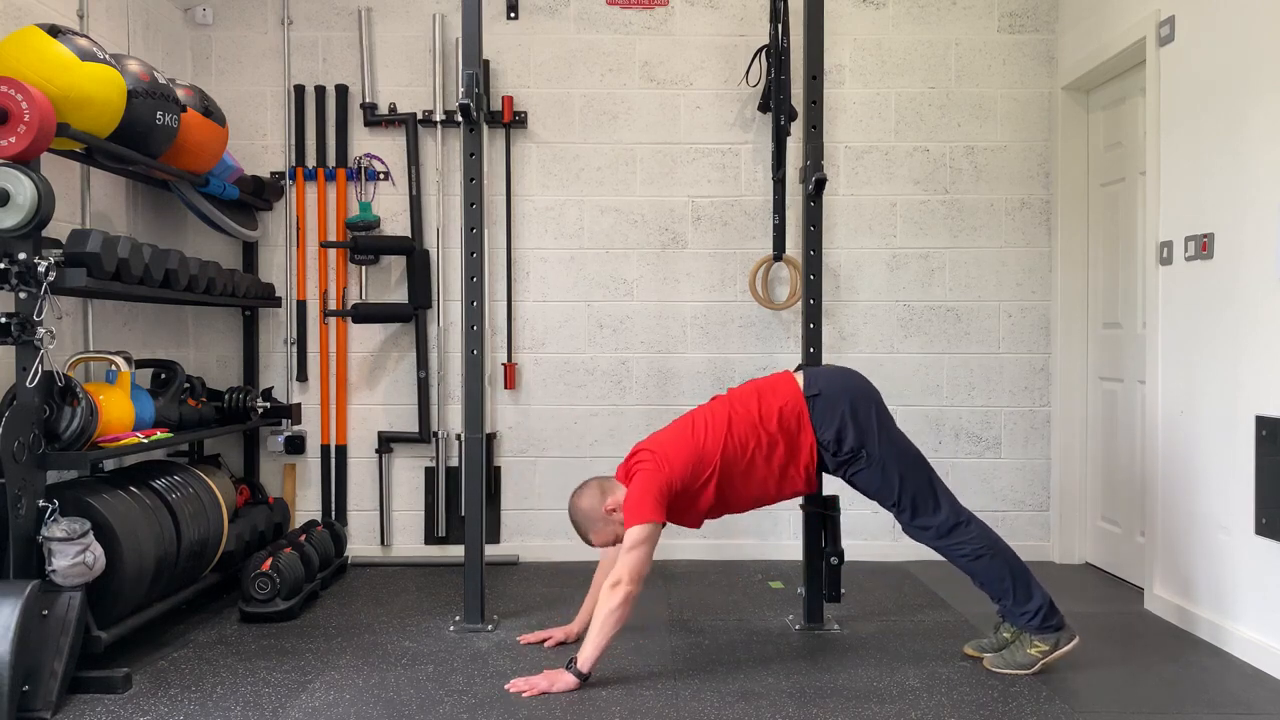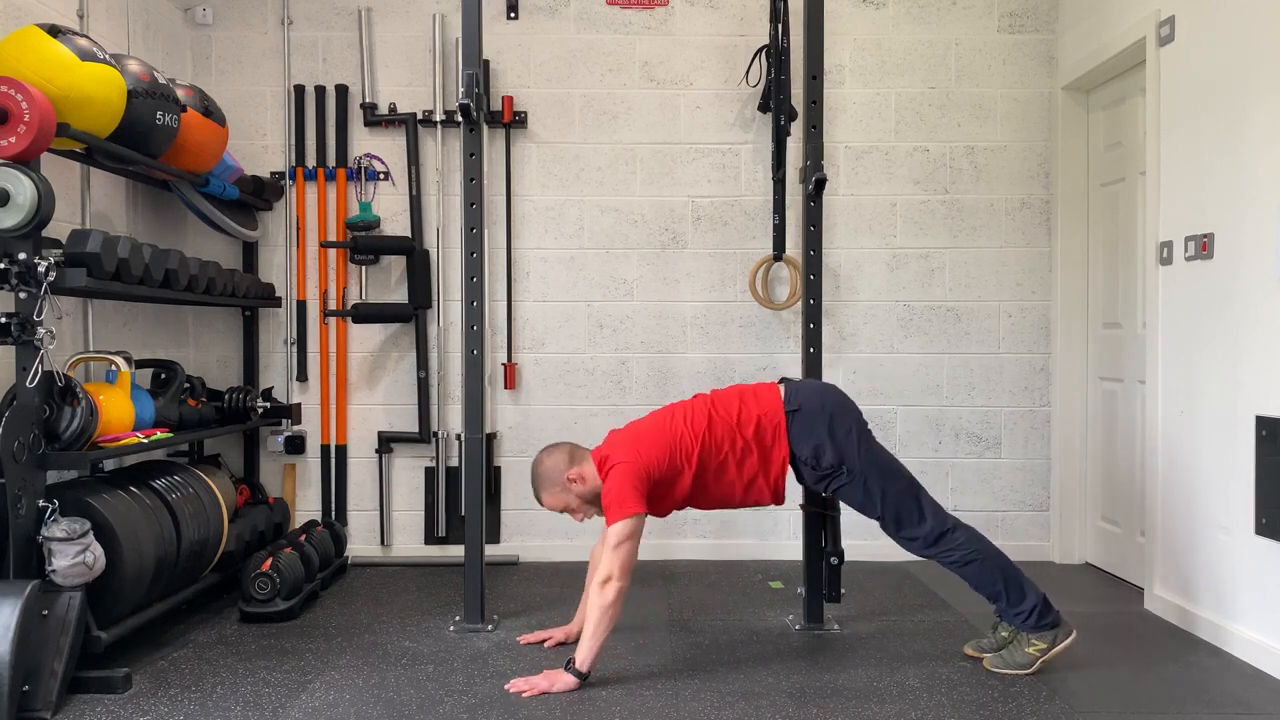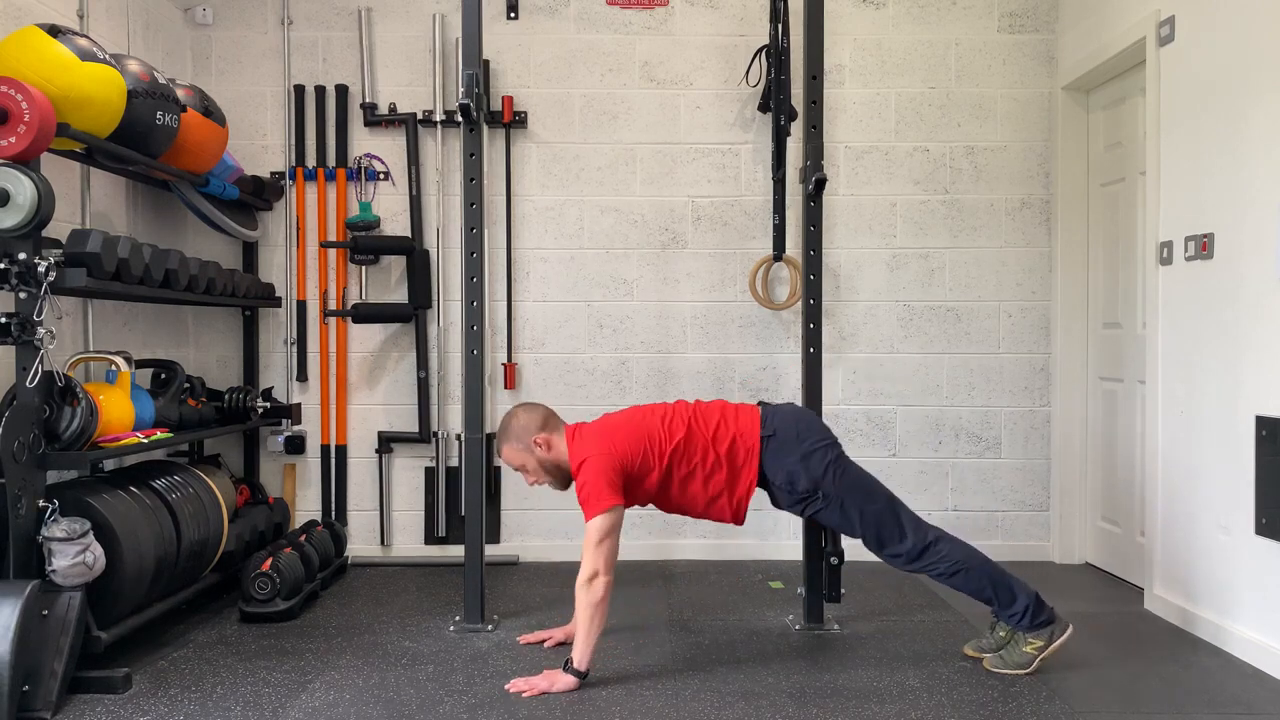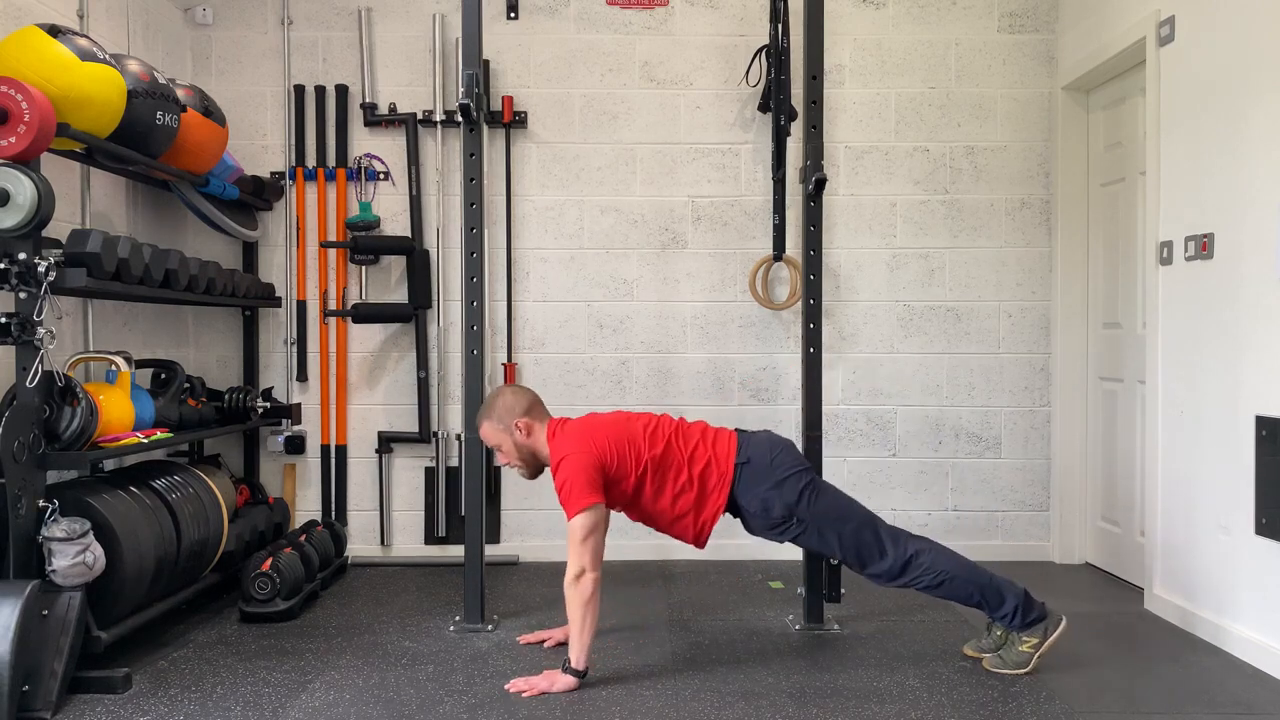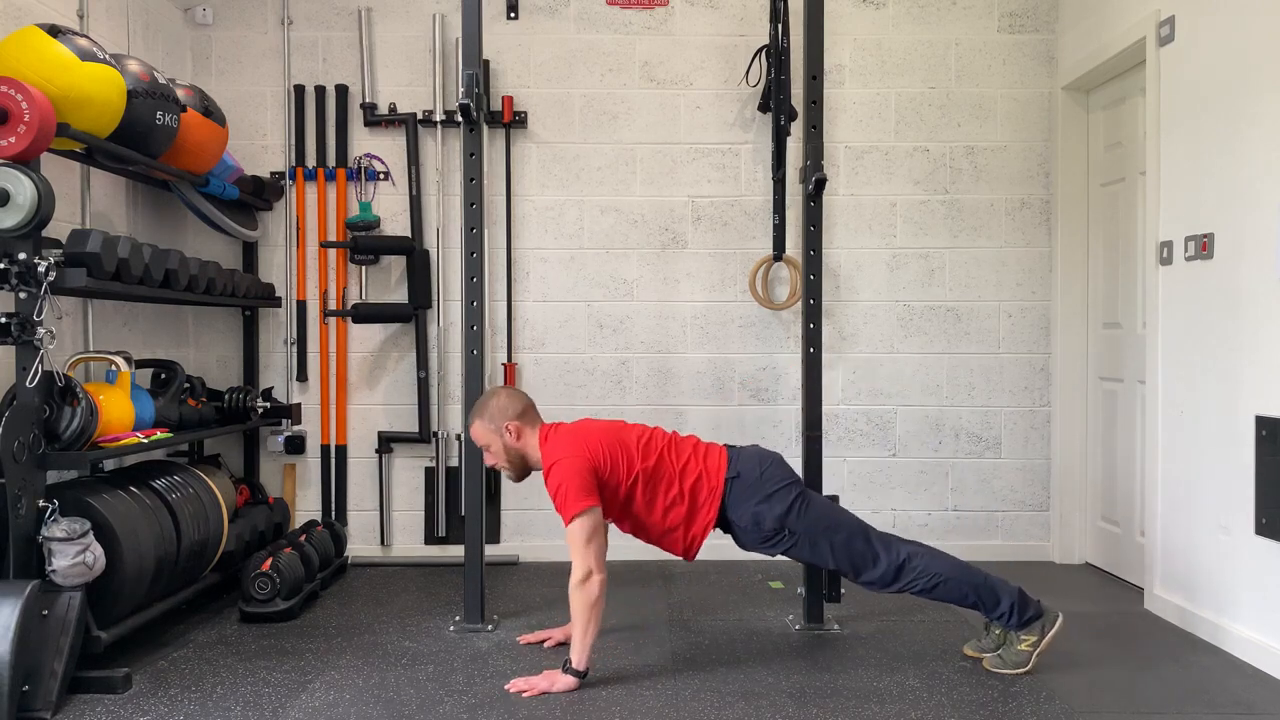
dt=0.2s
person 1, frame 1
left shoulder: (646, 480)
right shoulder: (637, 478)
left elbow: (624, 583)
right elbow: (612, 564)
left wrist: (577, 671)
right wrist: (575, 626)
left hip: (828, 414)
right hip: (821, 409)
left knee: (935, 521)
right knee: (928, 521)
left ankle: (1042, 625)
right ankle: (1019, 619)
person 1, frame 2
left shoulder: (622, 470)
right shoulder: (617, 458)
left elbow: (612, 579)
right elbow: (603, 553)
left wrist: (575, 670)
right wrist: (574, 626)
left hip: (806, 429)
right hip: (798, 422)
left knee: (921, 528)
right knee: (917, 527)
left ankle: (1038, 623)
right ankle: (1015, 619)
person 1, frame 3
left shoulder: (593, 459)
right shoulder: (595, 443)
left elbow: (596, 573)
right elbow: (596, 561)
left wrist: (574, 670)
right wrist: (575, 625)
left hip: (781, 454)
right hip: (771, 444)
left knee: (903, 542)
right knee: (898, 541)
left ankle: (1034, 621)
right ankle: (1014, 617)
person 1, frame 4
left shoulder: (572, 456)
right shoulder: (580, 439)
left elbow: (583, 571)
right elbow: (586, 564)
left wrist: (573, 670)
right wrist: (573, 628)
left hip: (754, 481)
right hip: (748, 468)
left knee: (883, 556)
right knee: (881, 552)
left ankle: (1026, 619)
right ankle: (1010, 615)
person 1, frame 5
left shoulder: (564, 460)
right shoulder: (572, 443)
left elbow: (588, 575)
right elbow: (591, 570)
left wrist: (574, 670)
right wrist: (574, 627)
left hip: (743, 496)
right hip: (737, 485)
left knee: (876, 563)
right knee: (872, 555)
left ankle: (1022, 616)
right ankle: (1007, 615)
